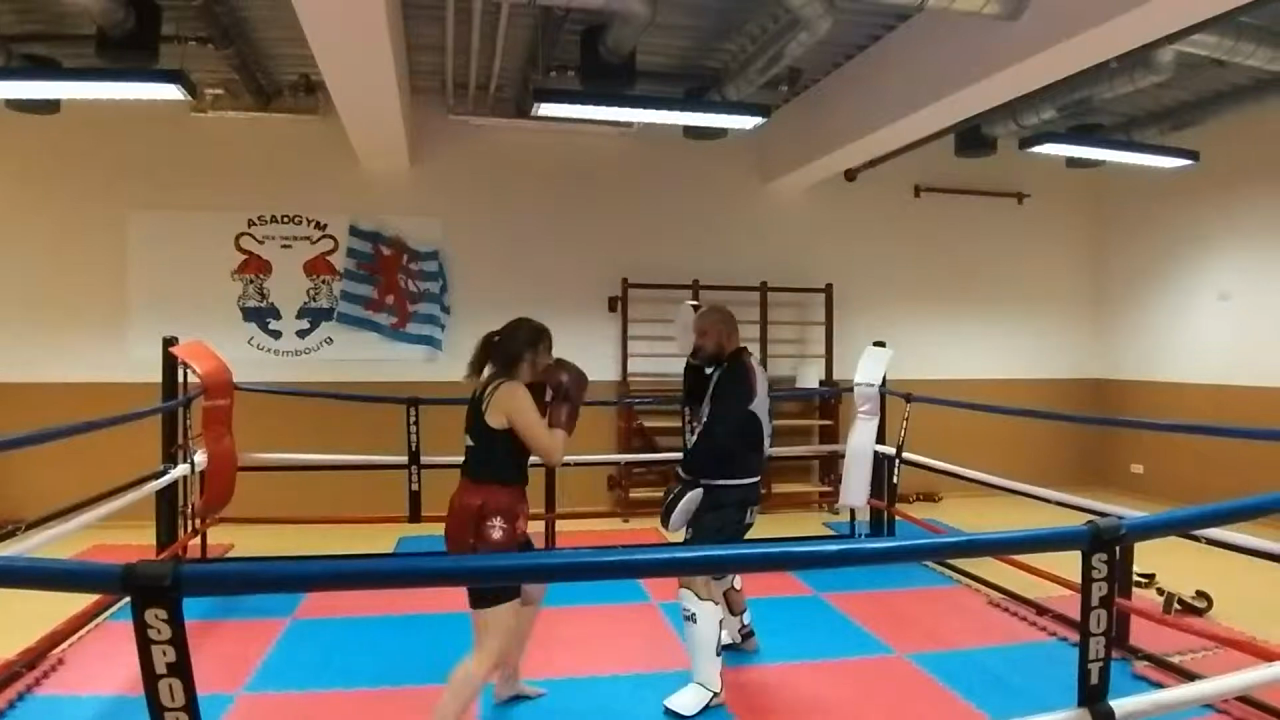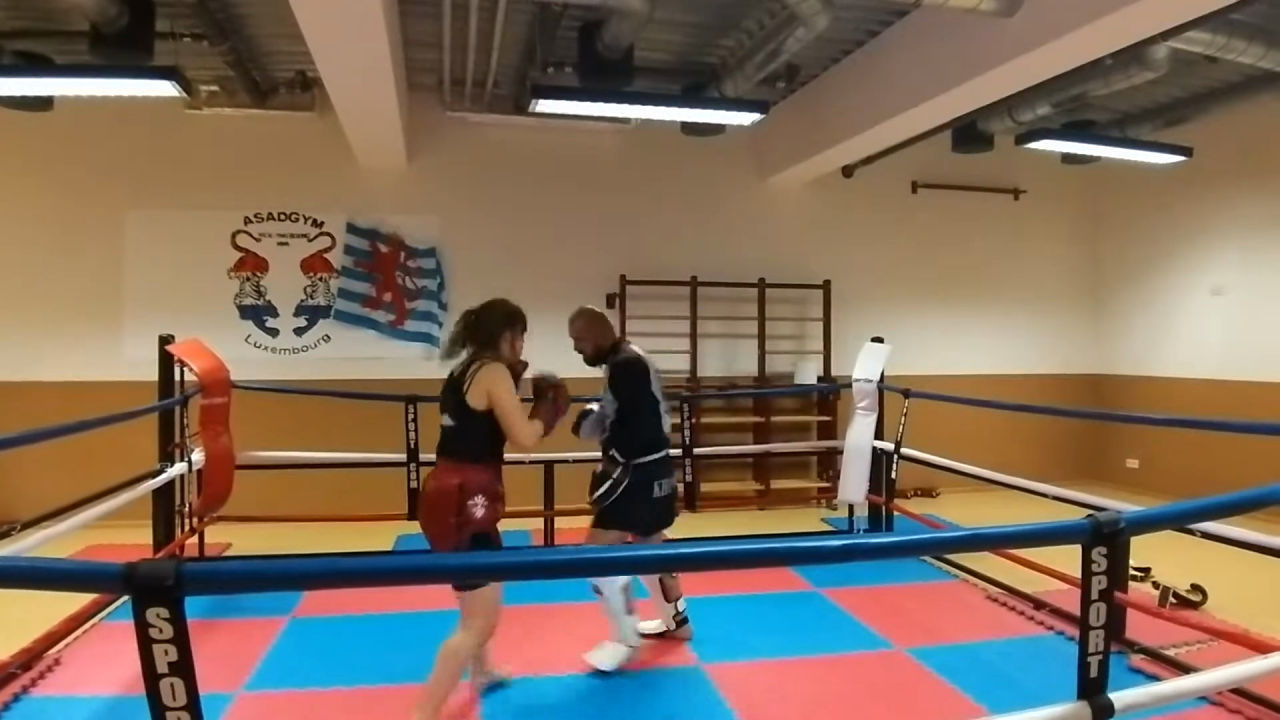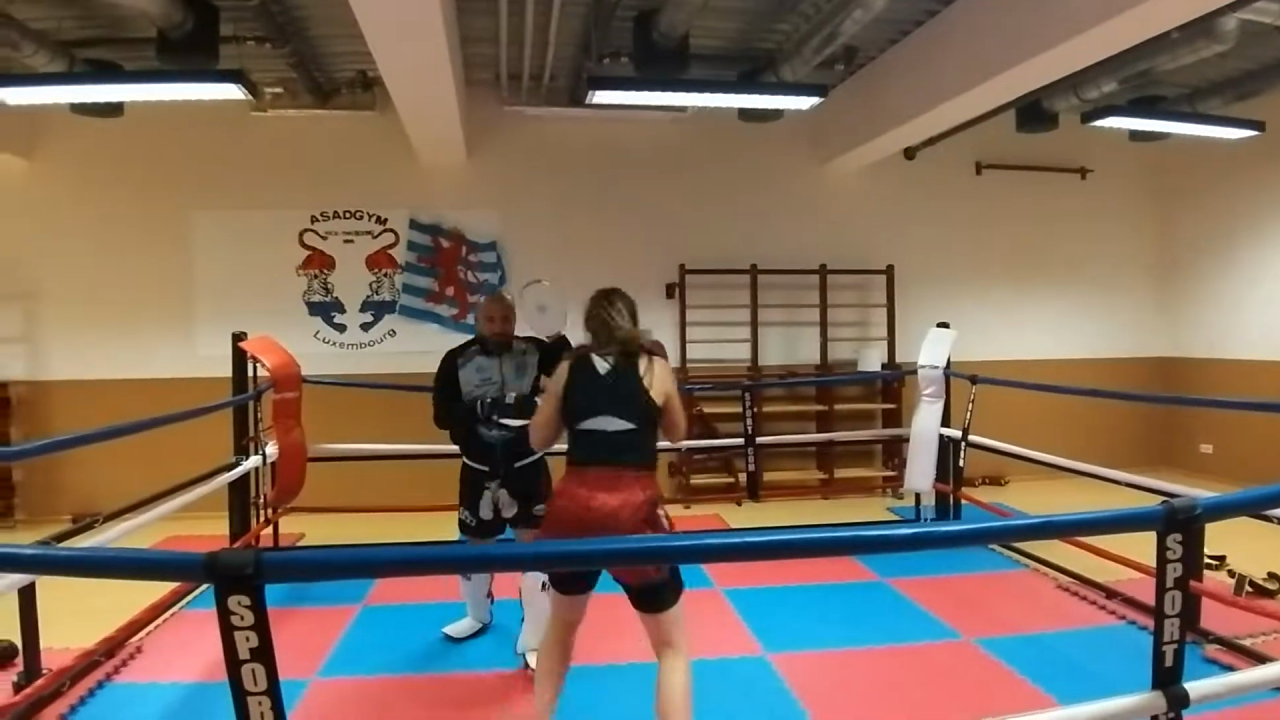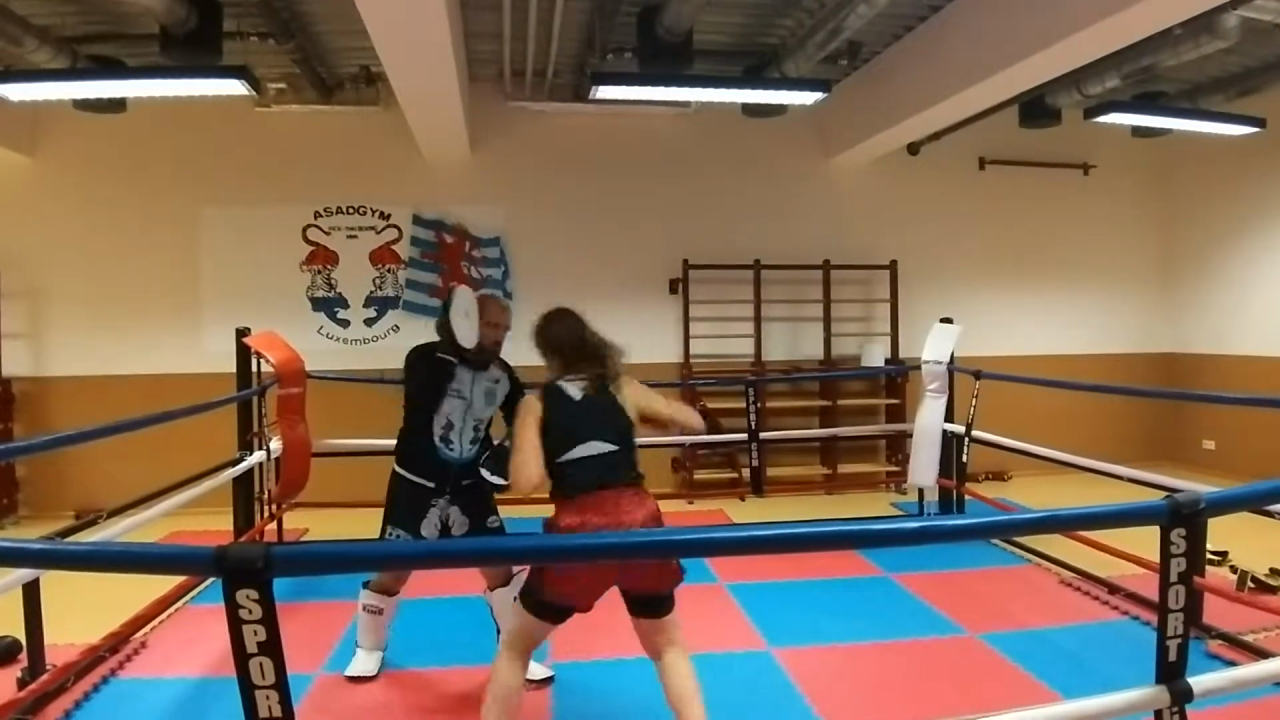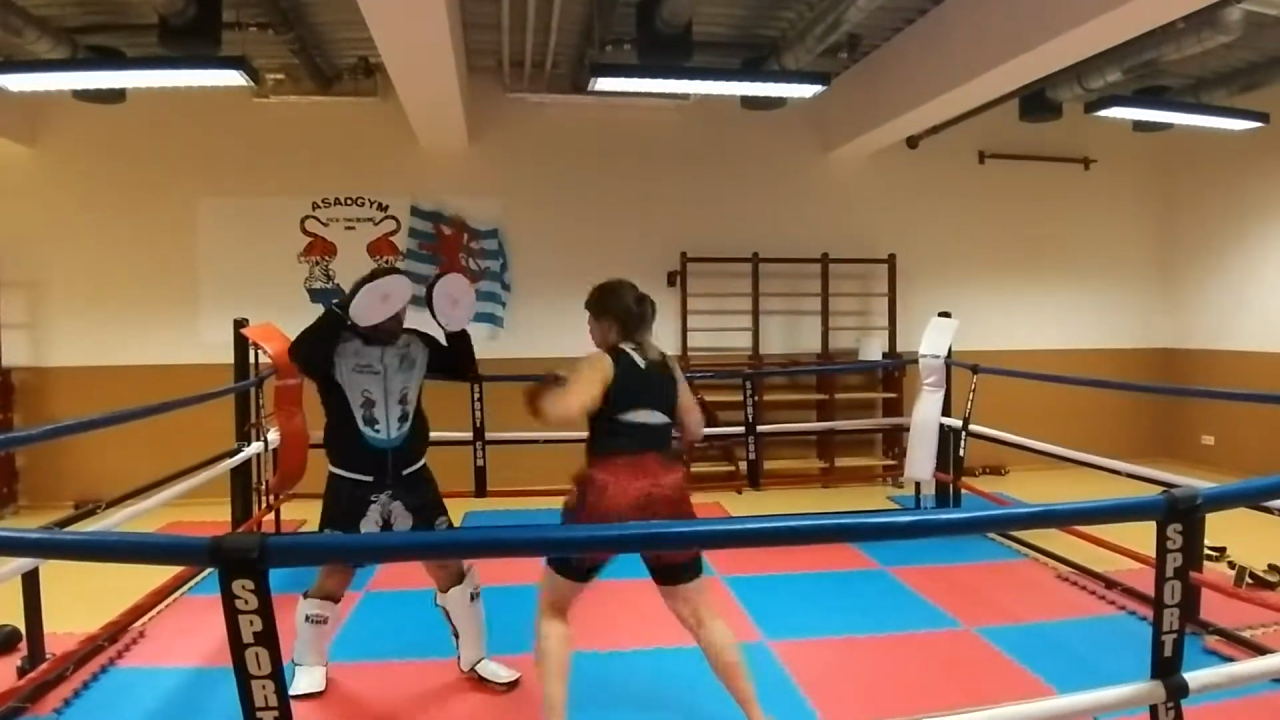
dt=1s
person 1, frame 1
left shoulder: (495, 389)
right shoulder: (512, 393)
left elbow: (514, 443)
right elbow: (553, 454)
left wrist: (546, 399)
right wrist: (564, 407)
left hip: (496, 515)
right hip: (489, 521)
left knee: (534, 592)
right knee: (491, 650)
left ankle: (507, 682)
person 1, frame 2
left shoulder: (461, 371)
right shoulder: (494, 374)
right elbow: (523, 438)
right wrist: (549, 409)
left hip: (446, 491)
right hip: (465, 498)
left knee: (479, 602)
right knee: (479, 623)
left ankle: (481, 672)
person 1, frame 3
left shoulder: (569, 371)
right shoulder: (654, 368)
left elbow: (540, 439)
right elbow: (677, 432)
left hip: (572, 508)
right hip: (633, 512)
left knee: (562, 624)
right knee: (672, 649)
person 1, frame 4
left shoulder: (536, 403)
right shoulder: (622, 389)
left elbow: (525, 484)
right elbow: (693, 423)
left hip: (579, 535)
right hip: (638, 527)
left knee: (517, 644)
right knee: (667, 649)
person 1, frame 5
left shoulder: (603, 362)
right shoulder: (665, 367)
left elbow: (564, 411)
right elbow: (693, 430)
left wrist: (541, 399)
left hip: (606, 497)
right hip: (665, 494)
left knee: (553, 610)
right knee: (699, 615)
person 2, frame 1
left shoulder: (738, 374)
right shoulder: (731, 370)
left elbow: (717, 435)
right elbow: (696, 400)
left wrist: (684, 474)
right wrist: (694, 360)
left hip: (729, 493)
right hip: (723, 488)
left knee: (694, 577)
left ankle: (707, 684)
right ankle: (741, 631)
person 2, frame 2
left shoulder: (625, 366)
right shoulder: (624, 362)
left elbow: (642, 419)
left wrist: (615, 458)
right wrist: (596, 418)
left hip: (641, 473)
right hip: (650, 470)
left knee: (602, 547)
right knee: (651, 545)
left ankle: (624, 638)
right ankle: (676, 619)
person 2, frame 3
left shoulder: (532, 351)
right shoulder: (456, 360)
right elbow: (443, 416)
left wrist: (556, 336)
right wrist: (488, 407)
left hip: (526, 467)
right hip: (479, 471)
right knee: (477, 546)
left ankle: (534, 644)
right ankle: (478, 615)
person 2, frame 4
left shoulder: (502, 373)
right shoulder: (426, 359)
left elbow: (520, 416)
right elbow: (422, 405)
right wrist: (450, 352)
left hip: (469, 486)
right hip: (416, 485)
left knee: (501, 567)
right knee: (392, 571)
right ankle: (370, 647)
person 2, frame 5
left shoulder: (417, 344)
right shoulder: (334, 346)
left elbow: (464, 368)
right elbow: (301, 357)
left wrist: (455, 327)
right wrist: (344, 313)
left hip: (411, 480)
right hip: (353, 484)
left knee: (450, 568)
right knee: (332, 576)
left ankle: (475, 658)
right ankle: (308, 664)
